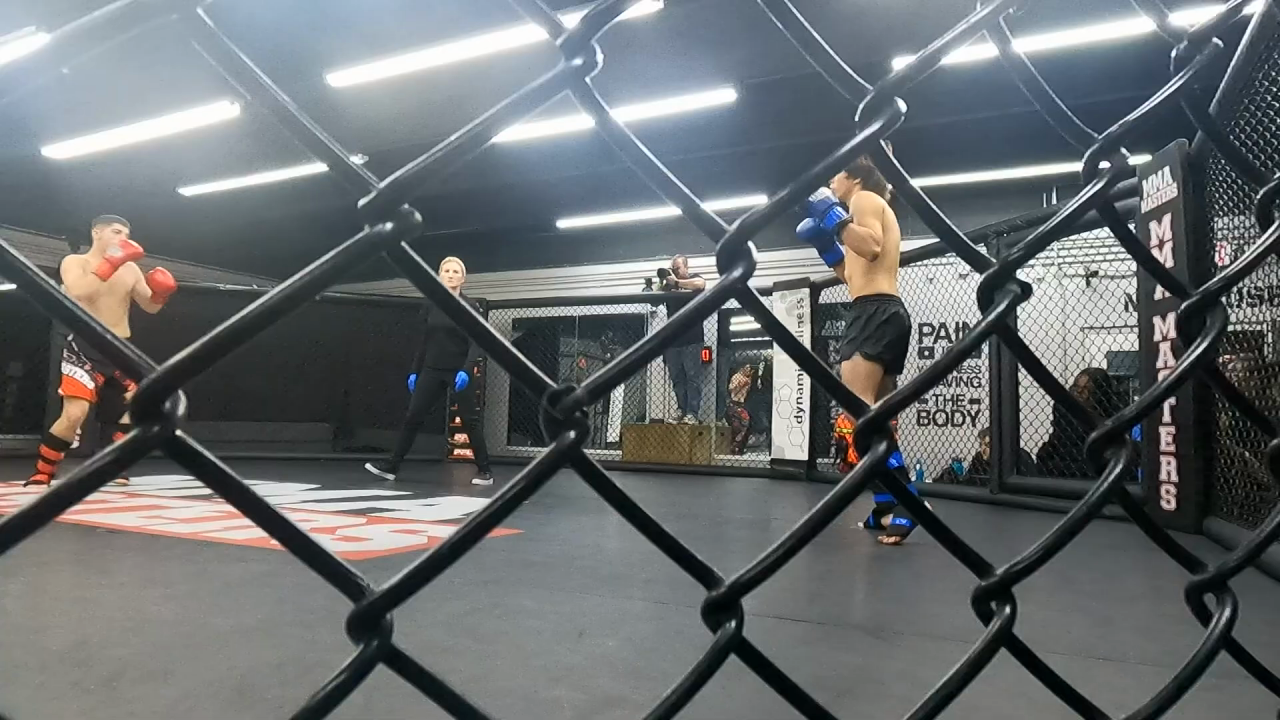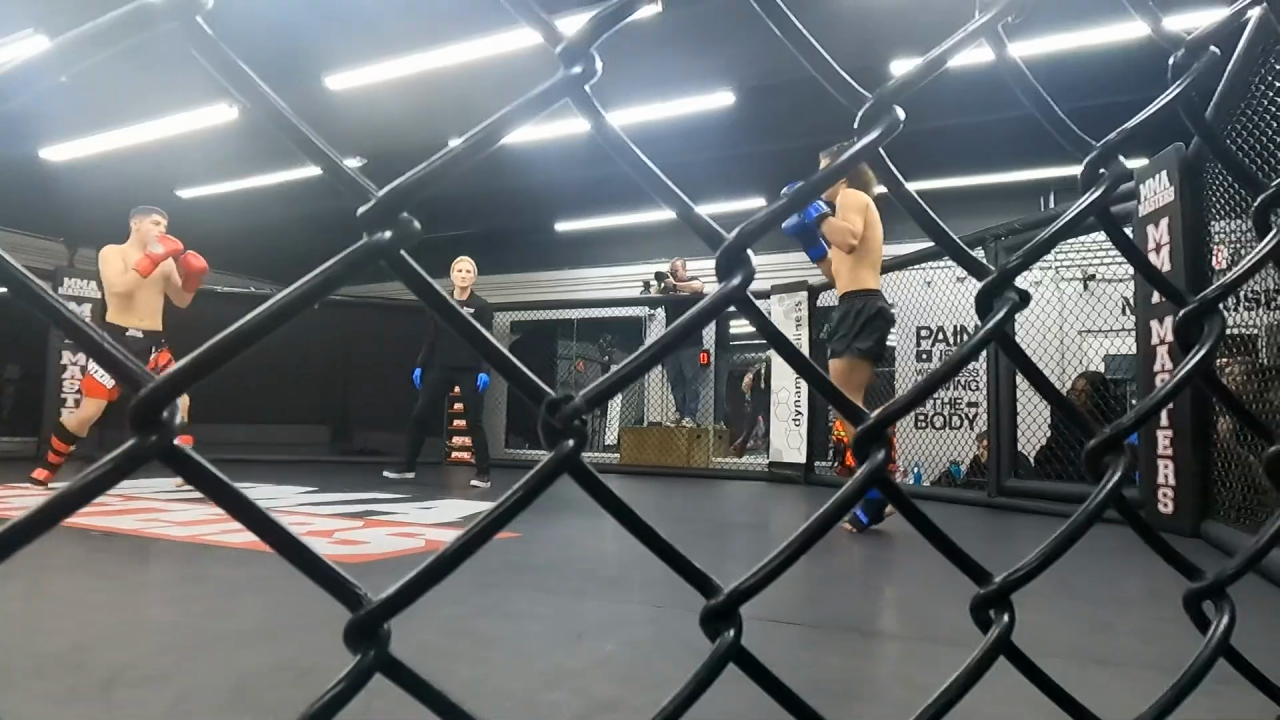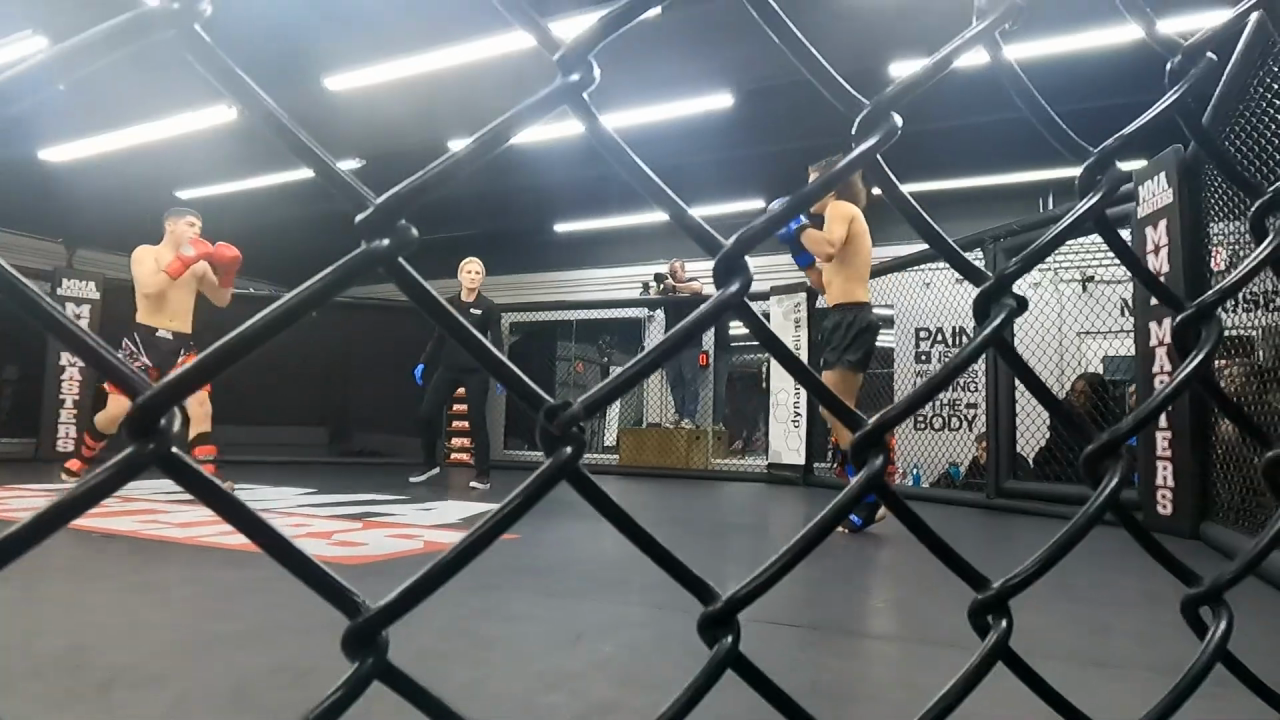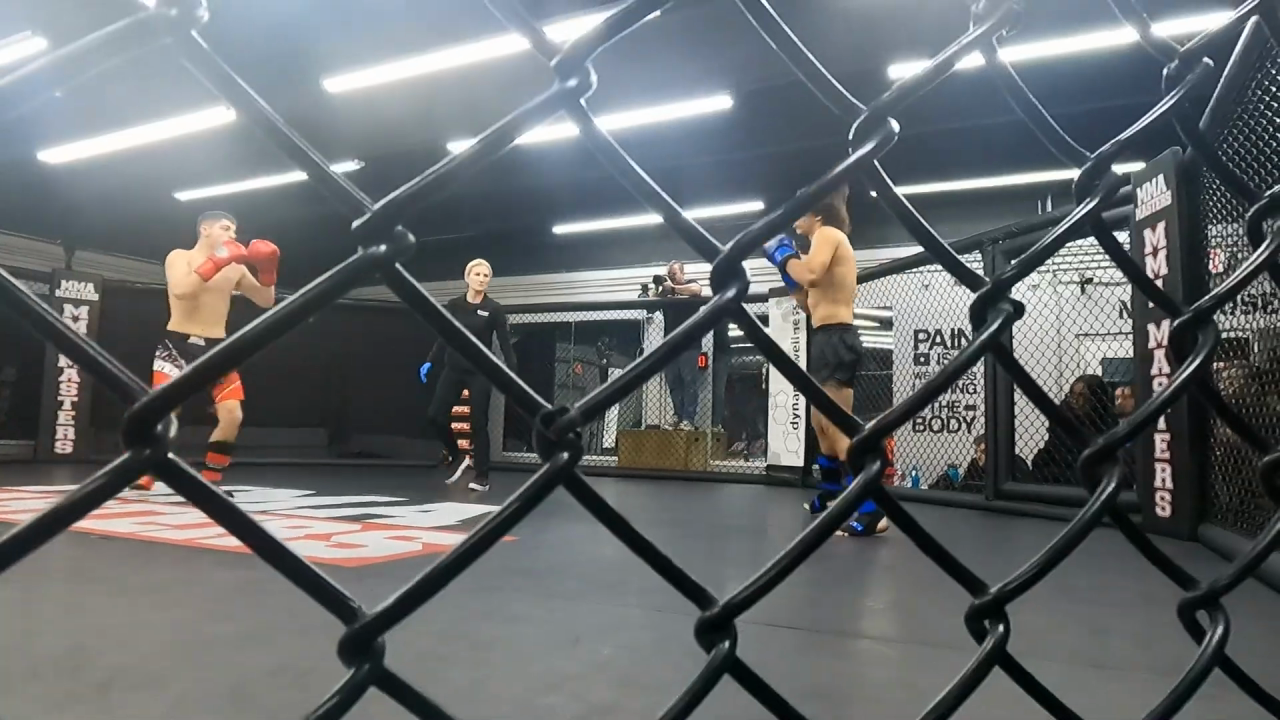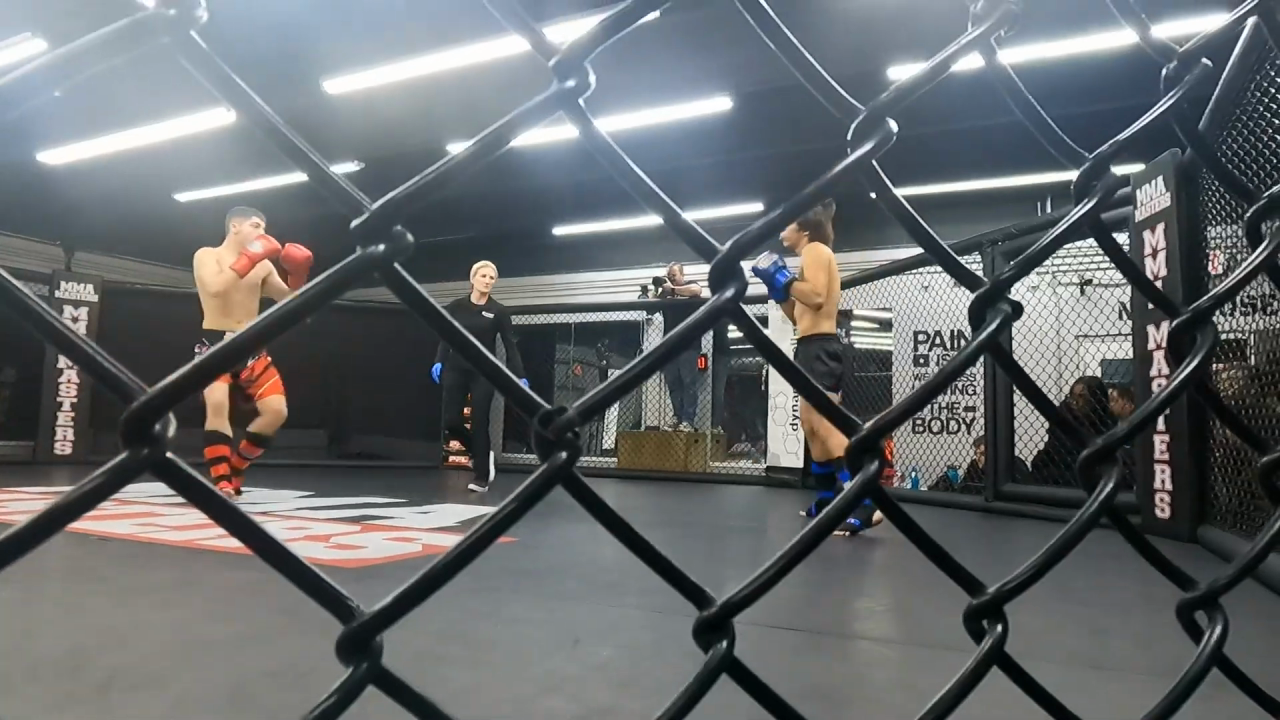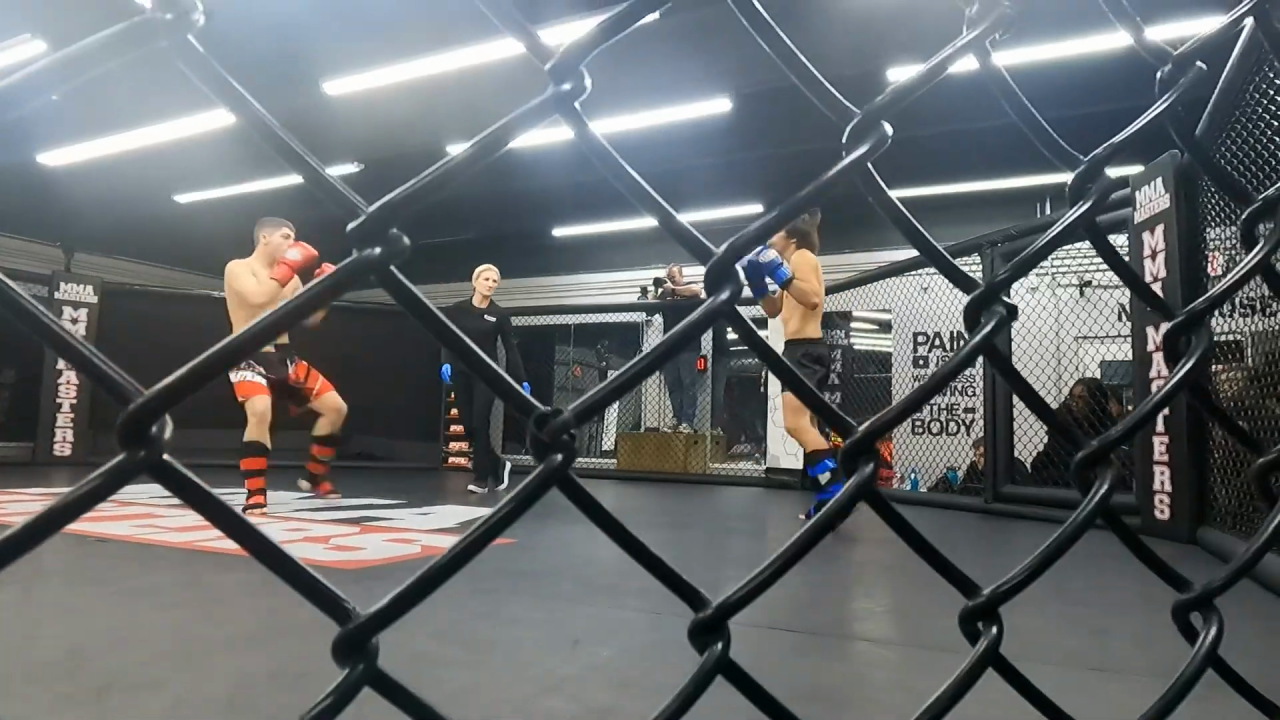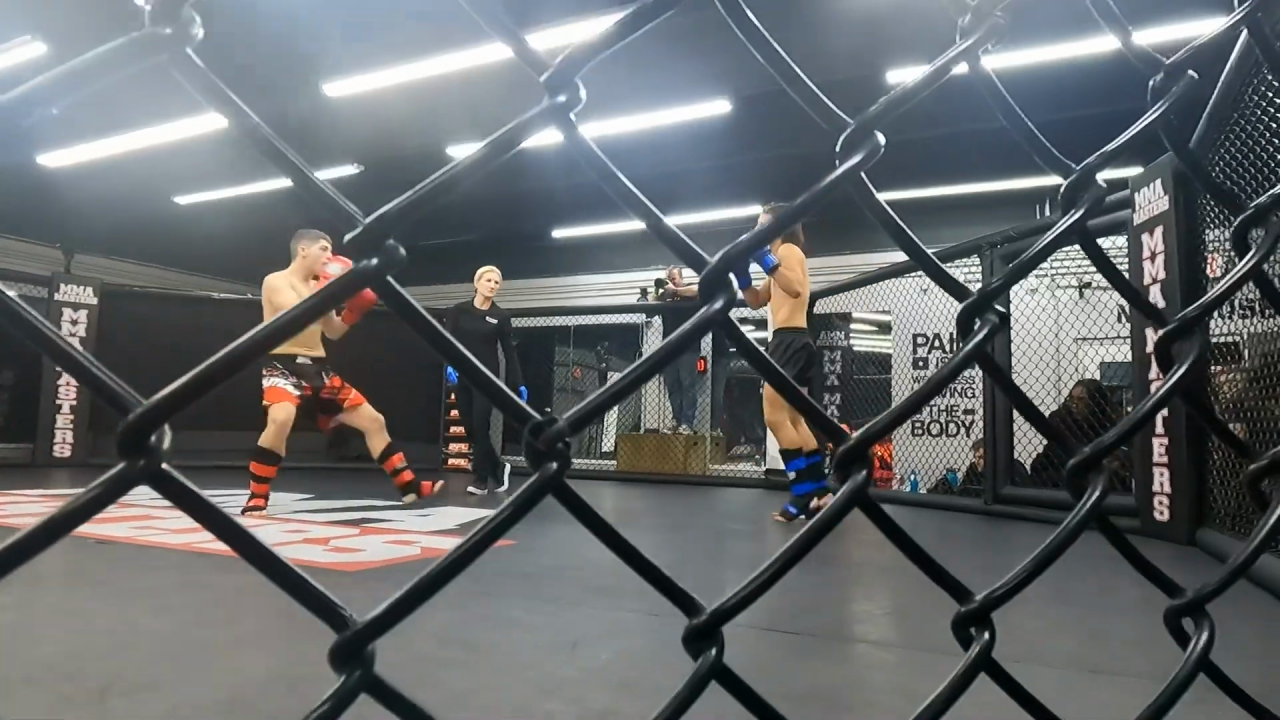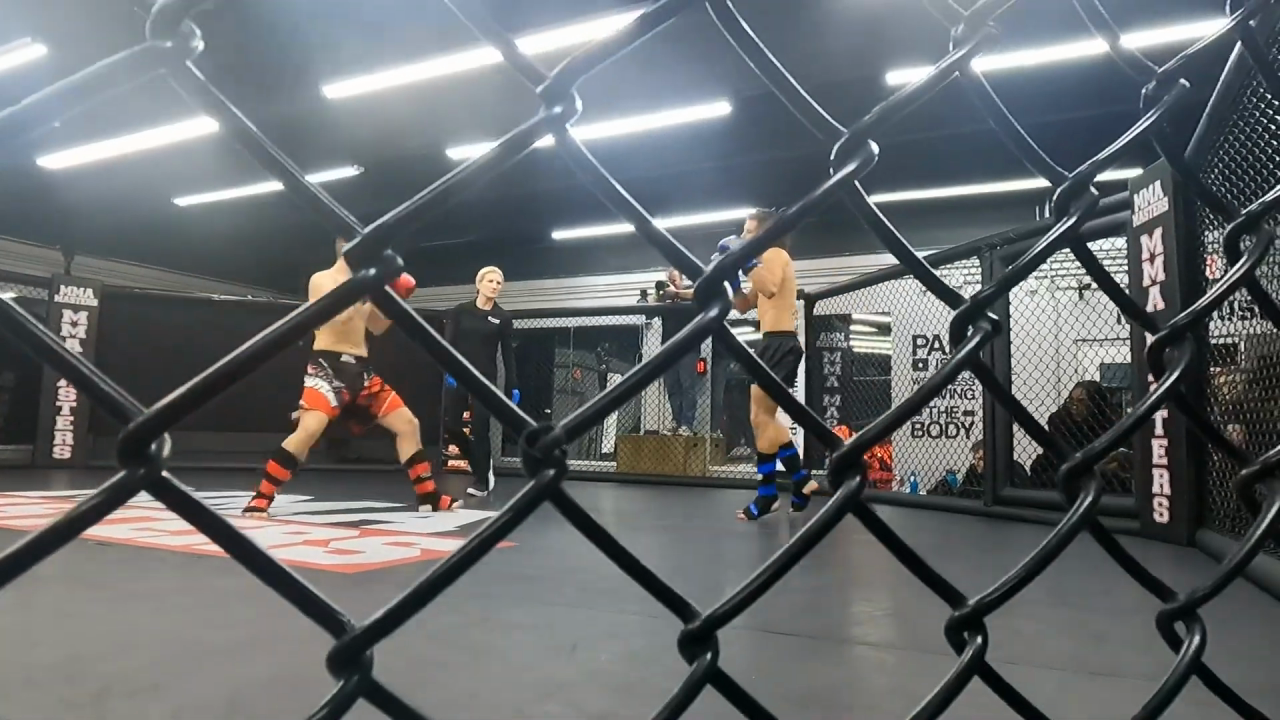
dt=0.1s
person 1, frame 1
left shoulder: (866, 199)
right shoulder: (872, 208)
left elbow: (870, 248)
left wrist: (833, 216)
right wrist: (827, 246)
left hip: (875, 314)
right hip: (882, 313)
right knee: (867, 411)
left ankle: (905, 502)
right ankle: (887, 505)
person 1, frame 2
left shoulder: (851, 195)
right shoulder: (858, 204)
left elbow: (848, 241)
left wrist: (814, 211)
right wrist: (811, 241)
left hip: (860, 308)
right hip: (867, 307)
left knee: (844, 402)
right knee: (850, 402)
left ankle: (876, 494)
right ankle: (875, 494)
person 1, frame 3
left shoulder: (841, 208)
right shoulder: (845, 217)
left elbow: (824, 246)
right elbow: (825, 284)
left wrist: (795, 226)
right wrist: (802, 249)
left hip: (848, 318)
right hip: (852, 318)
right knee: (837, 410)
left ankle: (868, 503)
person 1, frame 4
left shoulder: (827, 234)
right shoulder: (831, 241)
left elbow: (810, 274)
right elbow: (810, 306)
left wrist: (782, 254)
right wrist: (788, 274)
left hip: (833, 339)
right hip: (834, 338)
left knee: (836, 425)
right knee: (821, 422)
left ankle: (870, 511)
right ankle: (830, 493)
person 1, frame 5
left shoulder: (814, 251)
right shoulder: (808, 258)
left elbow: (817, 300)
right elbow: (795, 312)
left wrist: (779, 274)
right wrist: (775, 284)
left hip: (818, 349)
right hip: (813, 349)
left knee: (822, 428)
right knee: (813, 429)
left ankle: (864, 507)
right ankle: (826, 500)
person 1, frame 6
left shoulder: (802, 258)
right shoulder: (794, 262)
left elbow: (813, 300)
right elbow: (773, 310)
left wrist: (778, 272)
right wrist: (756, 282)
left hip: (805, 352)
right hip: (802, 352)
left knee: (797, 424)
right knee: (804, 425)
left ankle: (836, 493)
right ankle: (824, 498)
person 1, frame 7
left shoulder: (789, 250)
right shoulder: (780, 256)
left elbow: (796, 289)
right elbow: (755, 301)
left wrist: (767, 259)
right wrist: (741, 274)
left hip: (790, 341)
right hip: (793, 342)
left knee: (775, 417)
right knee: (794, 421)
left ankle: (801, 493)
right ankle: (816, 489)
person 1, frame 8
left shoulder: (774, 254)
right shoulder: (768, 260)
left elbow: (770, 289)
right elbow: (744, 306)
left wrist: (747, 262)
right wrist: (732, 278)
left hip: (778, 344)
right hip: (779, 345)
left knee: (760, 418)
right knee: (767, 418)
left ankle: (766, 495)
right ankle: (801, 480)
person 2, frame 1
left shoulder: (130, 269)
right shoulder: (73, 263)
left elbow: (151, 306)
right elbow: (78, 294)
left wrist: (161, 292)
right wrist: (111, 262)
right hip: (85, 346)
right knee: (73, 415)
right ankle: (42, 473)
person 2, frame 2
left shoulder: (166, 262)
right shoulder: (111, 253)
left elbow: (182, 301)
right elbow: (118, 288)
left wrist: (191, 280)
right wrist: (153, 259)
left hip: (152, 344)
right hip: (117, 339)
left knee: (180, 403)
right knee: (89, 412)
right ankle: (47, 467)
person 2, frame 3
left shoulder: (197, 263)
right shoulder: (144, 254)
left elbow: (222, 300)
right elbow: (150, 288)
left wrist: (226, 274)
right wrist: (186, 260)
left hip: (182, 345)
right hip: (143, 340)
left knee: (201, 407)
right knee: (118, 410)
right ankle: (82, 458)
person 2, frame 4
left shoulder: (235, 268)
right shoulder: (179, 257)
left elbow: (266, 301)
right elbow: (180, 291)
left wrist: (267, 270)
right wrist: (215, 262)
left hip: (216, 349)
right hip: (177, 346)
left knee: (231, 417)
left ankle: (209, 484)
right ankle: (144, 472)
person 2, frame 5
left shoulder: (263, 265)
right shoulder: (206, 256)
right elbow: (214, 288)
left wrist: (298, 274)
right wrist: (248, 259)
right hip: (214, 343)
left knee: (276, 411)
right knee: (217, 404)
left ankle: (234, 471)
right ankle: (221, 482)
person 2, frame 6
left shoulder: (292, 277)
right shoulder: (238, 268)
left elbow: (311, 319)
right elbow: (258, 298)
right wrist: (289, 267)
left hip: (284, 357)
right hip: (250, 357)
left knee: (336, 408)
right knee: (260, 413)
left ankle: (316, 476)
right ankle: (255, 496)
person 2, frame 7
left shoulder: (320, 285)
right shoulder: (275, 282)
left elbow: (335, 332)
left wrist: (354, 309)
right wrist: (328, 282)
left hip: (318, 369)
right hip: (283, 367)
left knee: (374, 422)
right knee: (279, 421)
left ankle: (410, 488)
right ankle: (257, 497)
person 2, frame 8
right shoulder: (323, 280)
left elbow: (377, 327)
right elbow: (341, 315)
left hip: (361, 369)
right hip: (327, 366)
left knee: (409, 425)
right knee: (311, 428)
left ankle: (429, 496)
right ankle: (262, 498)
person 3, frame 1
left shoulder: (468, 307)
right shoulder: (430, 306)
left elbow: (474, 344)
right elbow: (424, 342)
left wrist: (466, 370)
right wrist: (415, 371)
left hip: (458, 372)
right hip: (432, 371)
left knee: (469, 421)
right knee: (413, 418)
left ankle: (484, 471)
right ankle: (391, 466)
person 3, frame 2
left shoulder: (481, 306)
right elbow: (431, 339)
left wrist: (485, 371)
right wrist: (420, 366)
left hip: (469, 372)
right hip: (441, 369)
left knee: (473, 421)
right knee: (419, 415)
left ankle: (483, 473)
right ankle: (407, 466)
person 3, frame 3
left shoulder: (488, 307)
right shoulder: (448, 304)
left elbow: (497, 341)
right elbow: (438, 338)
right wrist: (424, 362)
left hip: (476, 371)
right hip: (447, 369)
left knee: (476, 421)
right knee: (427, 414)
left ankle: (482, 475)
right ankle: (430, 464)
person 3, frame 4
left shoulder: (494, 309)
right shoulder: (453, 306)
left elbow: (505, 343)
right elbow: (443, 338)
right wrist: (430, 361)
left hip: (479, 373)
right hip: (452, 370)
left knee: (478, 423)
right knee: (435, 415)
left ankle: (482, 476)
right ankle: (457, 458)
person 3, frame 5
left shoulder: (498, 312)
right shoulder: (456, 306)
left elbow: (510, 345)
right elbow: (446, 339)
left wrist: (520, 376)
right wrist: (439, 361)
left hip: (484, 374)
right hip: (458, 372)
left knee: (479, 423)
right knee: (451, 421)
left ankle: (481, 477)
right ankle: (484, 458)
person 3, frame 6
left shoulder: (500, 315)
right shoulder: (457, 309)
left elbow: (511, 349)
left wrist: (522, 380)
right wrist: (446, 363)
right hip: (461, 374)
left knee: (480, 425)
right knee: (469, 425)
left ankle: (482, 478)
right ankle: (498, 465)
person 3, frame 7
left shoulder: (501, 317)
right shoulder: (459, 311)
left elbow: (508, 352)
left wrist: (518, 383)
right wrist: (450, 364)
right hip: (462, 376)
left knee: (479, 428)
right knee: (470, 429)
left ankle: (482, 479)
right ankle: (498, 467)
person 3, frame 8
left shoulder: (503, 317)
right shoulder: (460, 311)
left elbow: (508, 353)
right elbow: (449, 342)
left wrist: (512, 386)
left hip: (485, 379)
left knee: (480, 429)
right knee: (450, 426)
left ankle: (481, 481)
right ankle: (482, 469)
